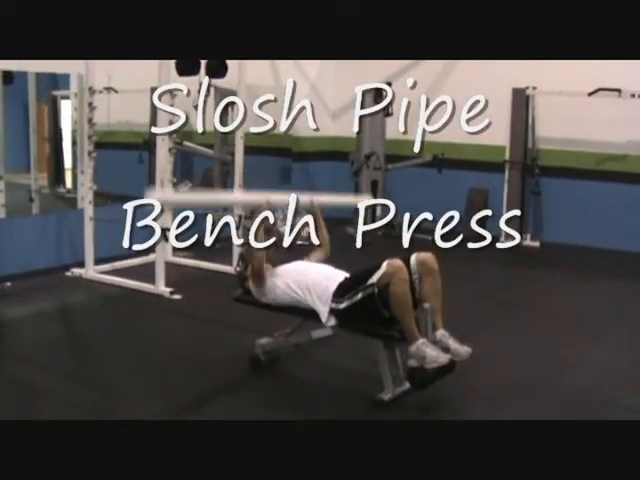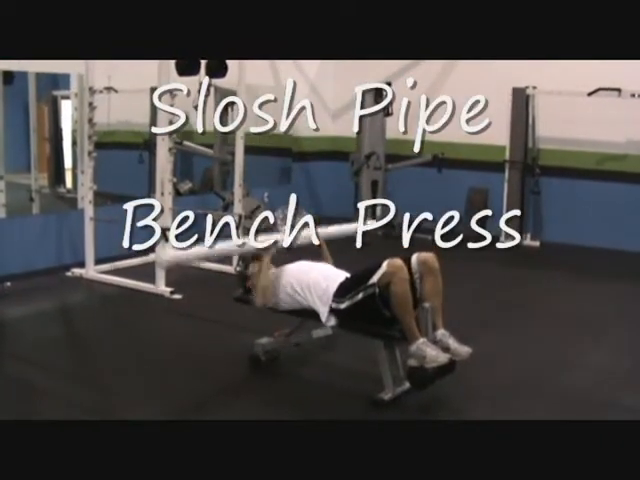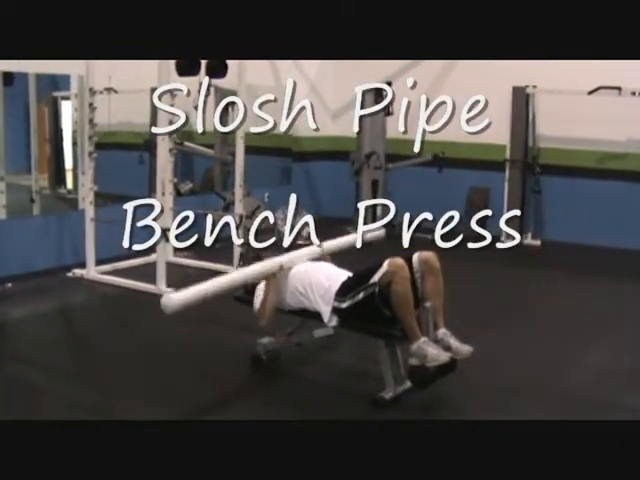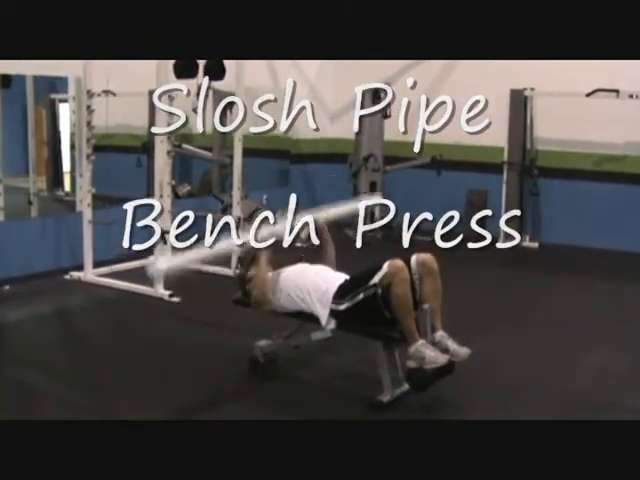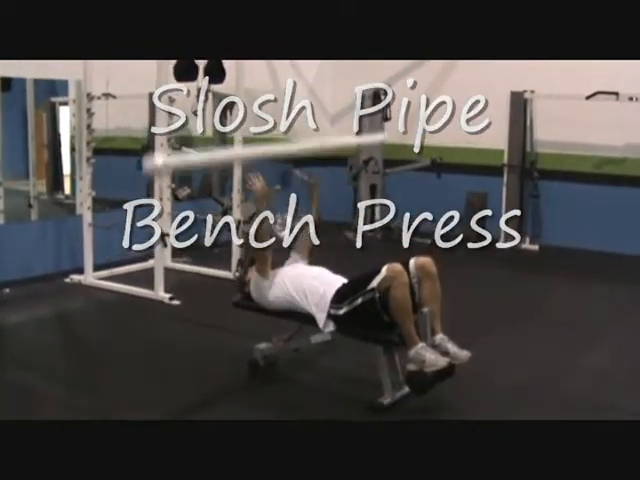
dt=0.2s
person 1, frame 1
left shoulder: (287, 272)
right shoulder: (262, 287)
left elbow: (324, 248)
right elbow: (257, 261)
left wrist: (315, 211)
right wrist: (261, 223)
left hip: (350, 290)
right hip: (337, 300)
left knee: (426, 261)
right knee: (394, 268)
left ankle: (439, 336)
right ankle: (417, 349)
person 1, frame 2
left shoulder: (286, 273)
right shoulder: (265, 286)
right elbow: (261, 298)
left wrist: (319, 241)
right wrist: (264, 256)
left hip: (349, 285)
right hip: (337, 300)
left knee: (426, 260)
right knee: (395, 267)
left ankle: (439, 334)
right ankle: (417, 346)
person 1, frame 3
left shoulder: (288, 273)
right shoulder: (264, 290)
right elbow: (264, 320)
left wrist: (324, 255)
right wrist: (271, 277)
left hip: (353, 286)
right hip: (340, 300)
left knee: (428, 259)
right knee: (397, 266)
left ankle: (441, 334)
right ankle: (418, 346)
person 1, frame 4
left shoulder: (286, 274)
right shoulder: (263, 287)
left elbow: (330, 266)
right elbow: (258, 297)
left wrist: (323, 231)
right wrist: (261, 254)
left hip: (348, 287)
right hip: (337, 302)
left knee: (426, 261)
right knee: (396, 268)
left ankle: (439, 337)
right ankle: (416, 349)
person 1, frame 5
left shoulder: (290, 269)
right shoulder: (262, 288)
left elbow: (308, 232)
right elbow: (261, 247)
left wrist: (314, 189)
right wrist: (262, 201)
left hip: (347, 294)
right hip: (336, 305)
left knee: (425, 265)
right knee: (395, 272)
left ankle: (438, 340)
right ankle: (416, 353)
